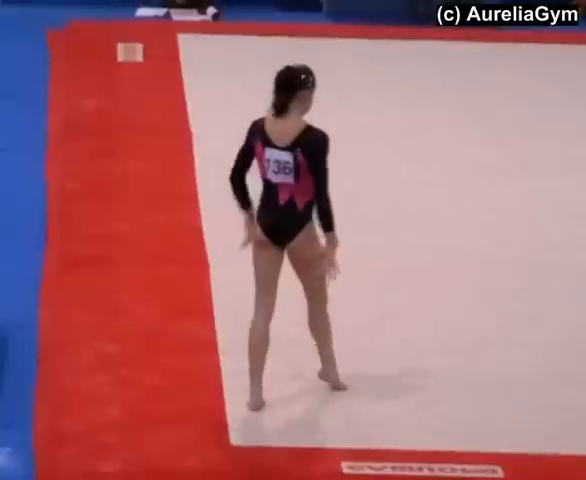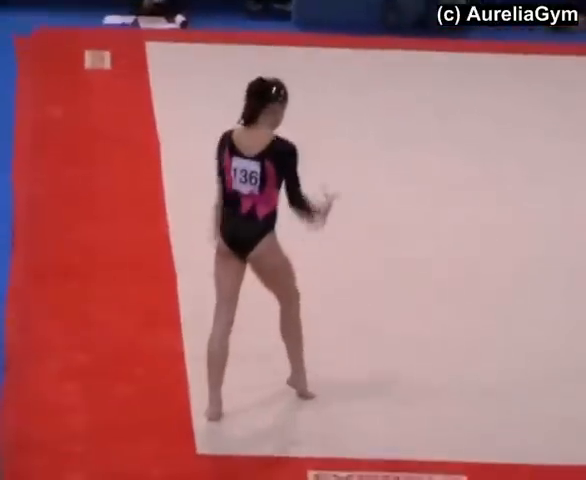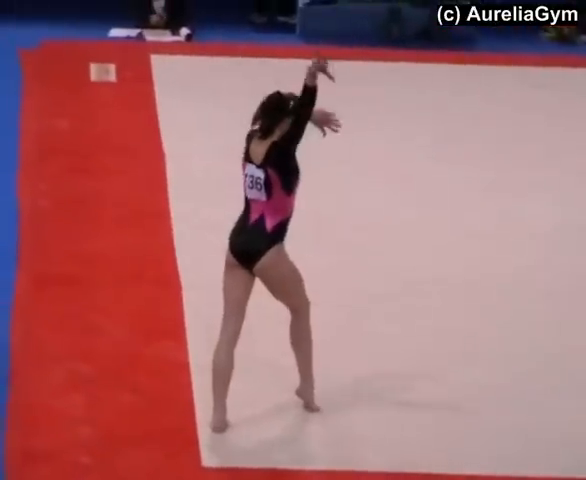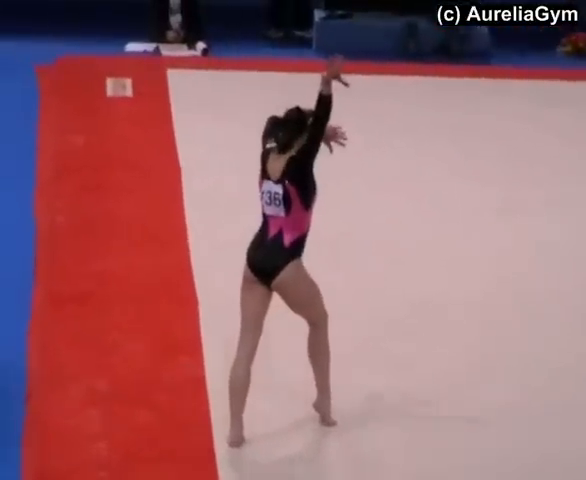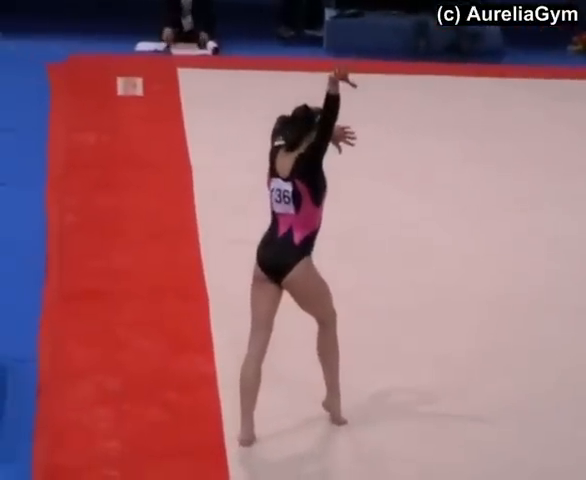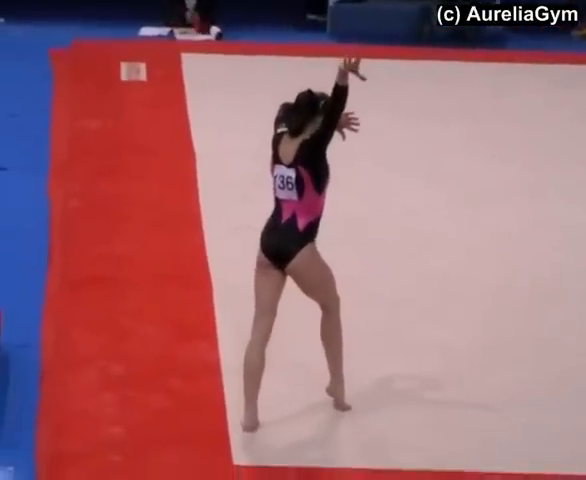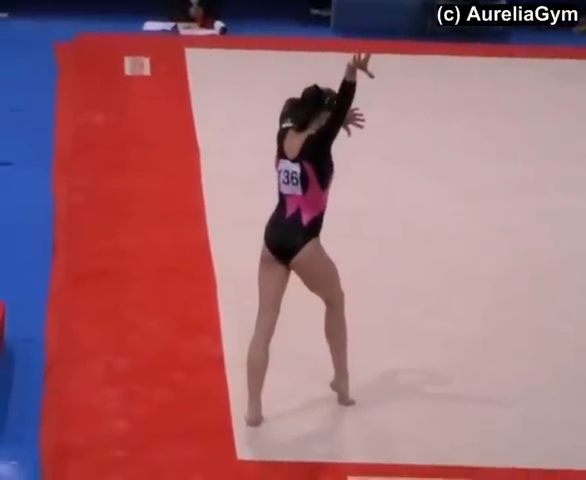
dt=0.7s
person 1, frame 1
left shoulder: (257, 129)
right shoulder: (315, 138)
left elbow: (236, 177)
right elbow: (321, 192)
left wrist: (249, 214)
right wrist: (330, 239)
left hip: (266, 223)
right hip: (298, 227)
left knee: (262, 309)
right knee: (317, 301)
left ankle: (255, 391)
right ankle: (330, 370)
person 1, frame 2
left shoulder: (227, 140)
right shoulder: (283, 148)
left elbow: (224, 188)
right elbow: (294, 199)
right wrist: (315, 212)
left hip: (228, 234)
right hip: (259, 237)
left knee: (223, 318)
right knee: (290, 302)
left ankle: (214, 402)
right ankle: (299, 379)
person 1, frame 3
left shoulder: (251, 140)
right shoulder: (282, 150)
left elbow: (271, 115)
right elbow: (300, 118)
left wrist: (312, 114)
right wrist: (311, 80)
left hip: (237, 243)
right hip: (266, 249)
left knee: (229, 330)
right knee: (300, 309)
left ankle: (218, 413)
right ankle: (307, 389)
person 1, frame 4
left shoulder: (268, 157)
right shoulder: (299, 165)
left elbow: (277, 125)
right elbow: (319, 128)
left wrist: (318, 131)
right wrist: (327, 84)
left hip: (255, 258)
right hip: (283, 264)
left knee: (246, 345)
right knee: (318, 322)
left ankle: (235, 429)
right ankle: (323, 402)
person 1, frame 5
left shoulder: (276, 156)
right shoulder: (308, 163)
left elbow: (286, 127)
right elbow: (325, 129)
left wrist: (329, 132)
right wrist: (334, 87)
left hip: (266, 256)
right hip: (293, 261)
left knee: (256, 343)
right knee: (327, 320)
left ankle: (246, 427)
right ankle: (333, 401)
person 1, frame 6
left shoulder: (280, 141)
right shoulder: (312, 149)
left elbow: (297, 117)
right elbow: (330, 118)
left wrist: (333, 121)
right wrist: (343, 79)
left hip: (270, 241)
right hip: (297, 247)
left knee: (260, 328)
right knee: (331, 307)
left ankle: (249, 413)
right ankle: (337, 387)
person 1, frame 7
left shoulder: (284, 136)
right shoulder: (317, 144)
left elbow: (303, 115)
right elbow: (338, 113)
left wrist: (339, 118)
right wrist: (351, 76)
left hip: (273, 236)
right hip: (301, 241)
left knee: (264, 323)
right knee: (335, 301)
left ankle: (253, 407)
right ankle: (341, 381)
